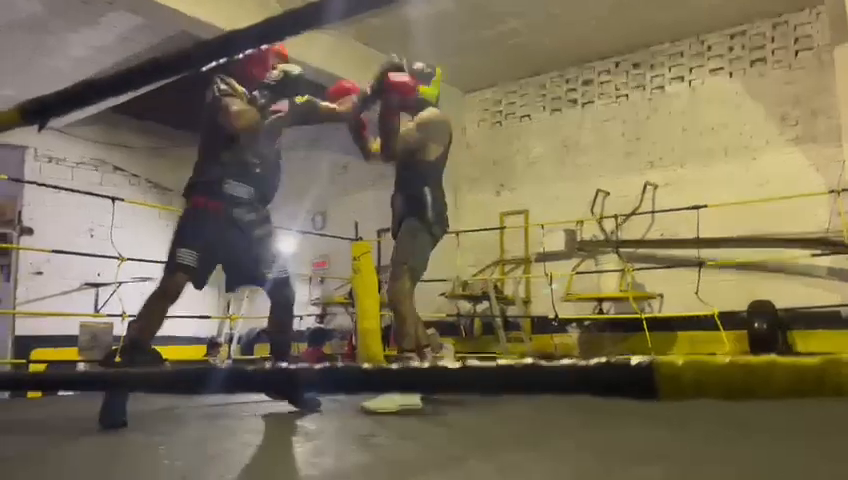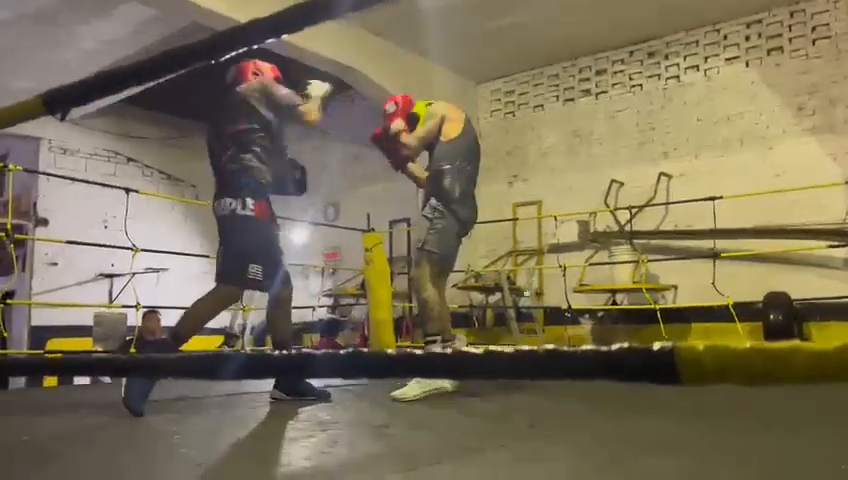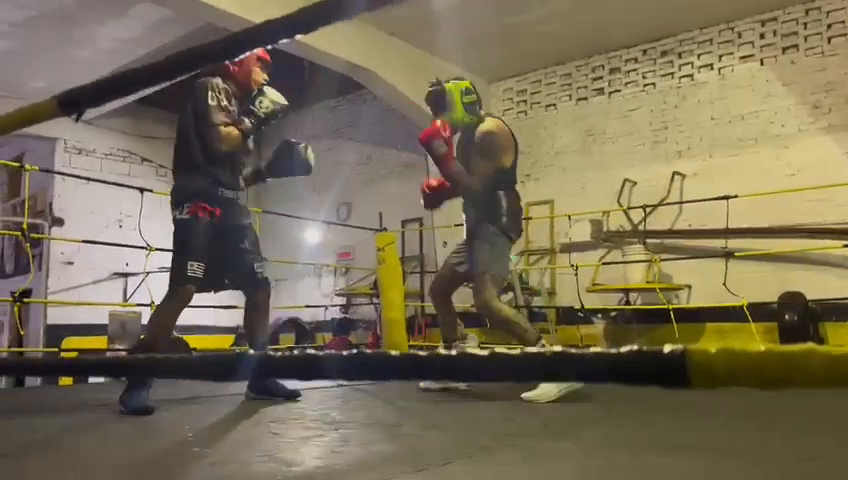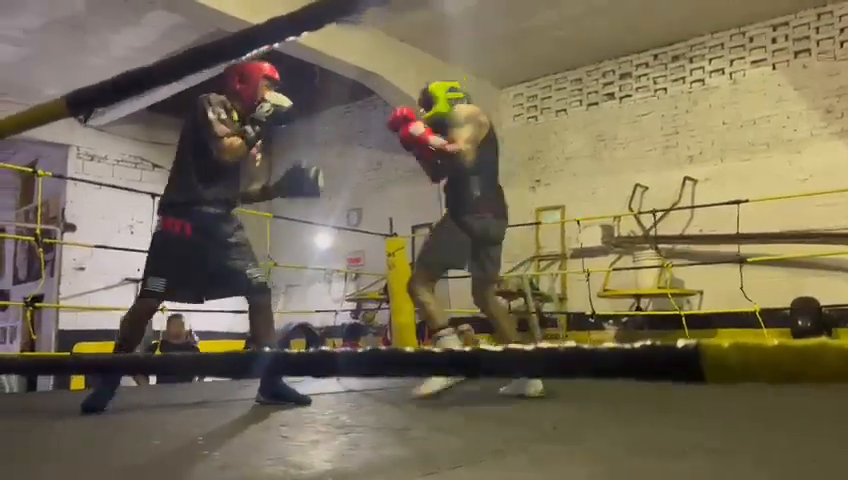
dt=0.5s
person 1, frame 1
left shoulder: (285, 103)
right shoulder: (225, 85)
left elbow: (338, 113)
right elbow: (236, 122)
right wrist: (269, 89)
left hip: (251, 213)
right hip: (210, 203)
left knee: (282, 290)
right knee: (174, 284)
left ankle: (283, 378)
person 1, frame 2
left shoulder: (224, 115)
right shoulder: (260, 88)
right elbow: (309, 118)
left wrist: (279, 172)
right wrist: (316, 93)
left hip: (241, 201)
right hip: (247, 199)
left knee: (281, 287)
right knee: (230, 289)
left ankle: (287, 377)
person 1, frame 3
left shoulder: (242, 109)
right shoulder: (211, 87)
right elbow: (220, 141)
left wrist: (272, 167)
right wrist: (256, 116)
left hip: (230, 208)
right hip: (198, 203)
left knee: (259, 288)
right knee: (182, 291)
left ankle: (258, 376)
right ankle: (137, 383)
person 1, frame 4
left shoulder: (249, 129)
right shoulder: (211, 104)
right elbow: (225, 151)
left wrist: (284, 185)
right wrist: (259, 122)
left hip: (222, 223)
right hip: (184, 219)
left knee: (260, 293)
right knee: (150, 301)
left ankle: (270, 381)
right ankle: (109, 379)
person 2, frame 1
left shoulder: (432, 119)
right shoulder: (409, 122)
left elbow: (393, 149)
right elbow: (373, 153)
left wrist: (386, 103)
right wrist: (364, 103)
left hip: (423, 215)
right hip: (412, 216)
left knee: (398, 291)
right knee: (401, 295)
right ankle: (429, 366)
person 2, frame 2
left shoulder: (441, 110)
right shoulder: (450, 141)
left elbow: (409, 147)
right elbow: (424, 179)
left wrist: (395, 121)
right wrist: (399, 159)
left hip: (447, 202)
right hip: (454, 207)
left knee: (422, 276)
right knee: (433, 285)
person 2, frame 3
left shoulder: (490, 131)
right shoulder: (464, 137)
left elbow: (474, 187)
left wrist: (442, 155)
right wrist: (441, 189)
left hip: (496, 225)
right hip: (479, 227)
left knee: (486, 301)
right knee: (439, 290)
person 2, frame 4
left shoulder: (467, 112)
right shoulder: (460, 129)
left elbow: (463, 158)
right elbow: (437, 174)
left wrist: (424, 137)
right wrist: (415, 137)
left hip: (469, 213)
right hip: (492, 216)
left knee: (419, 282)
right knee: (484, 295)
